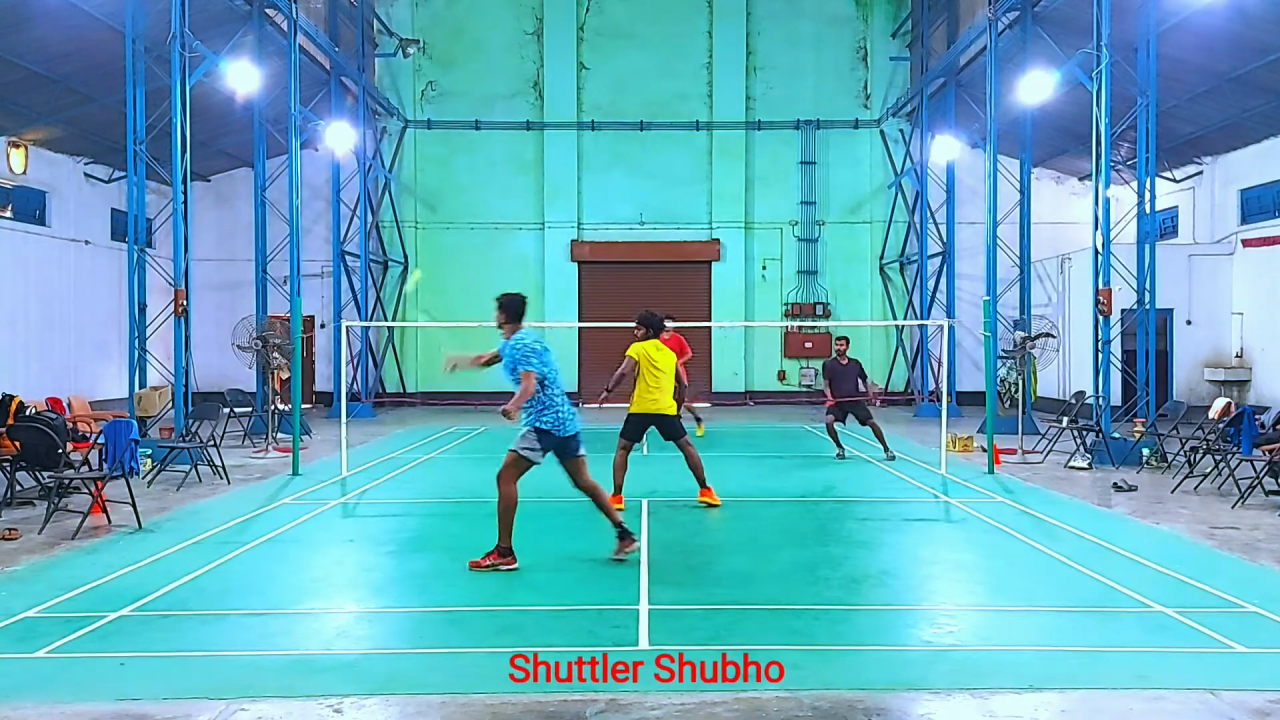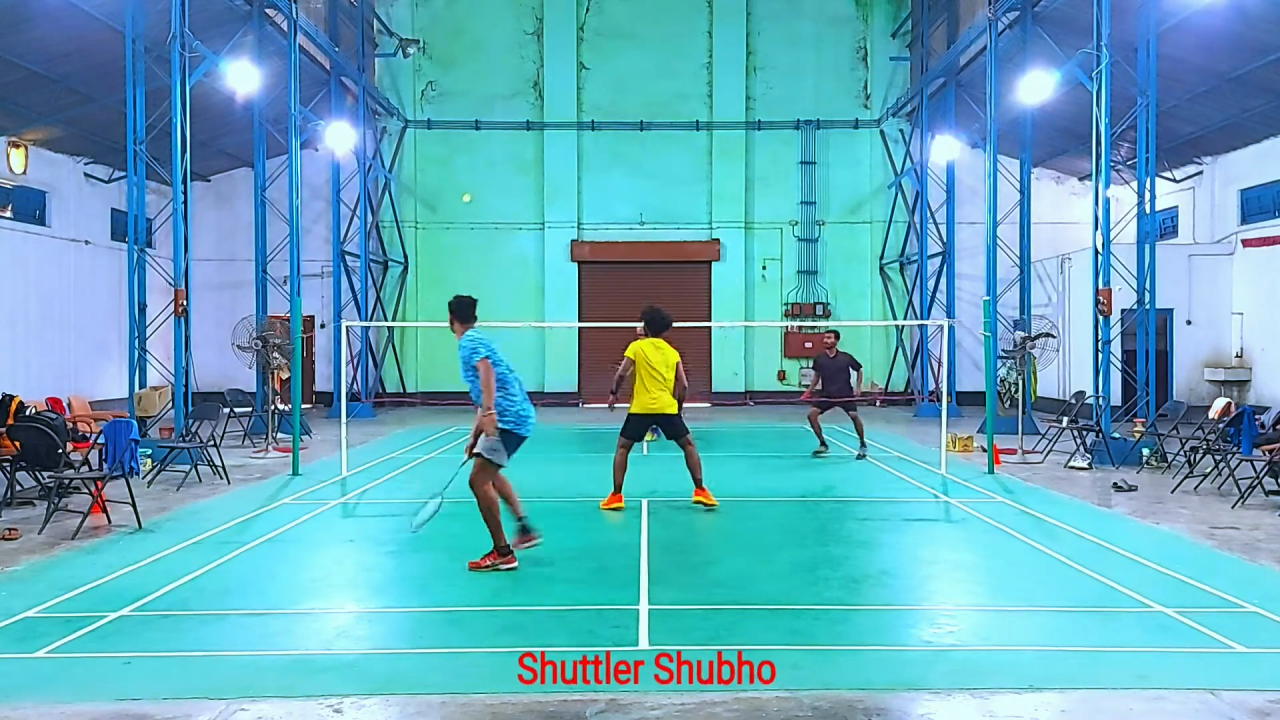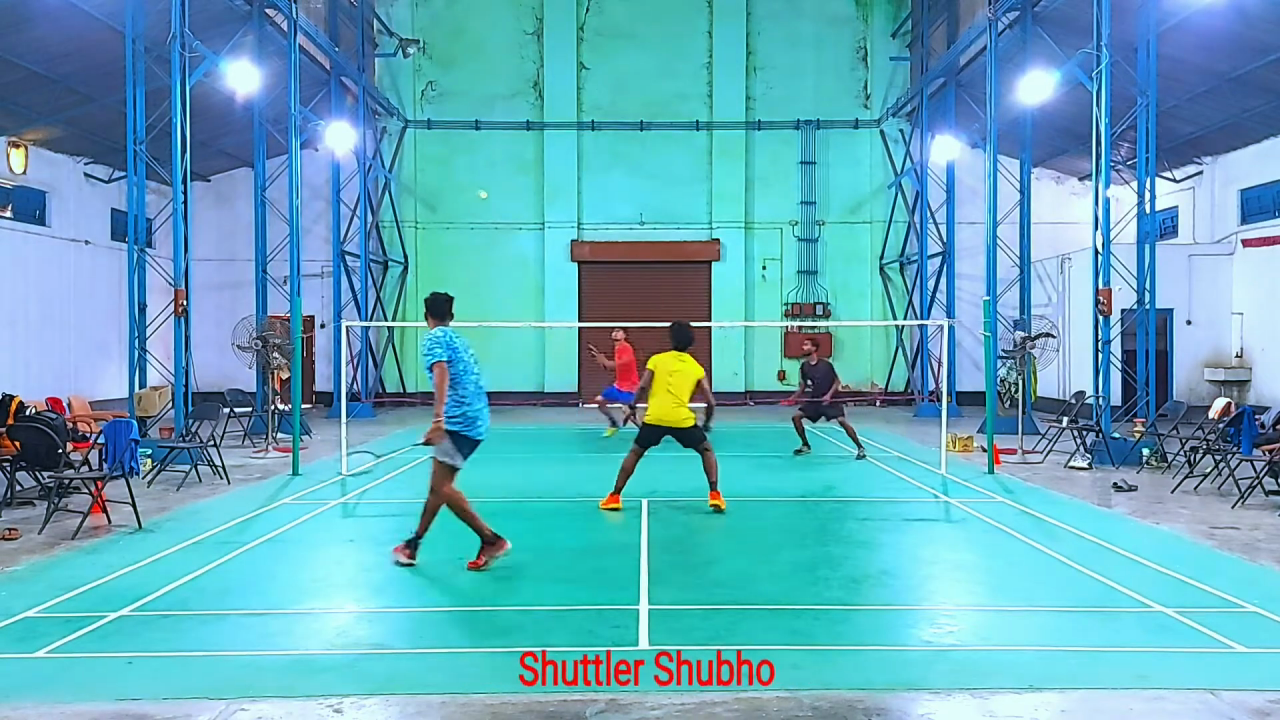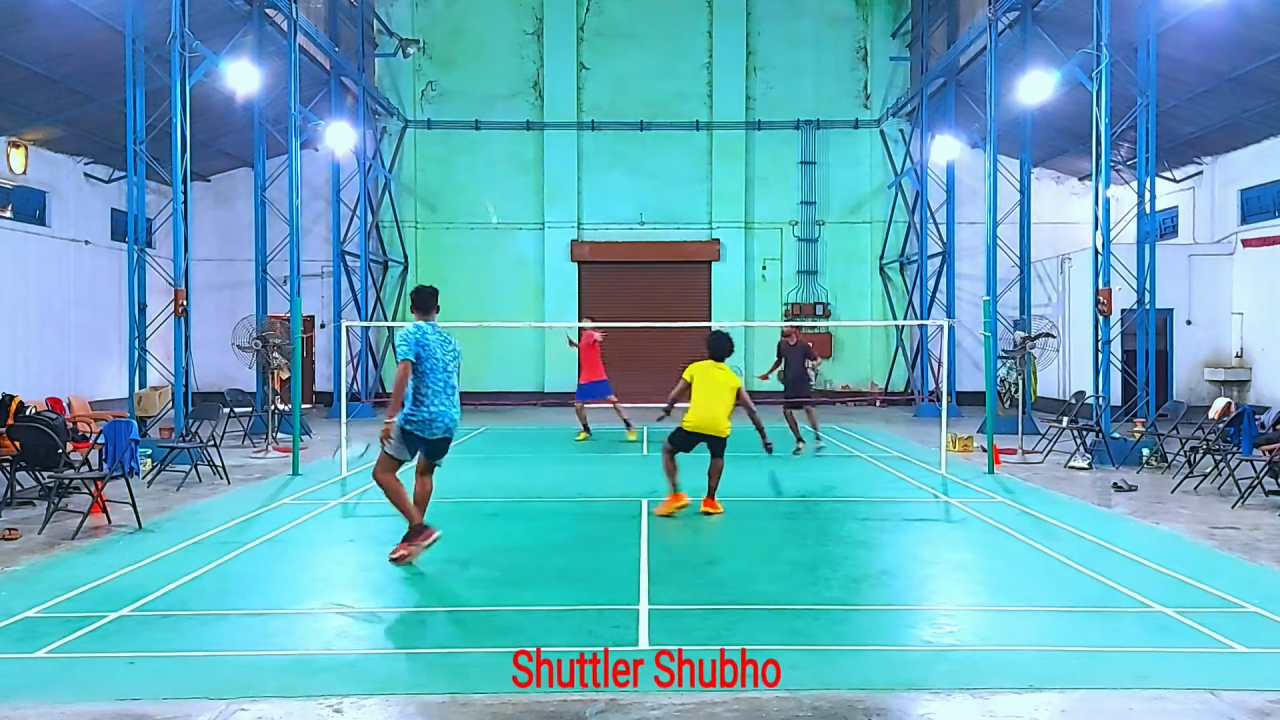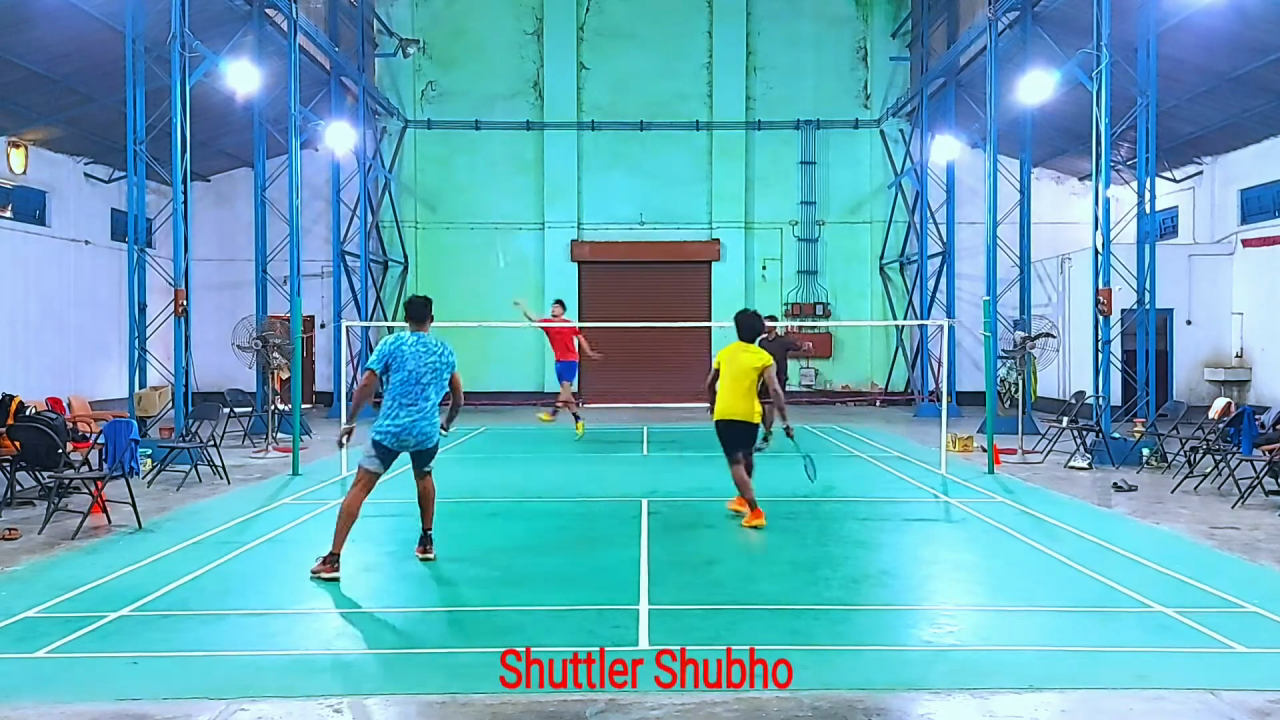
dt=0.2s
person 1, frame 1
left shoulder: (520, 345)
right shoulder: (516, 342)
left elbow: (529, 384)
right elbow: (492, 358)
left wrist: (514, 406)
right wrist: (466, 361)
left hip: (546, 422)
right hip: (565, 420)
left knee: (506, 478)
right knee: (583, 481)
left ankle: (504, 553)
right ankle: (624, 535)
person 1, frame 2
left shoulder: (470, 341)
right shoulder: (476, 340)
left elbow: (487, 374)
left wrist: (488, 412)
right wrist: (476, 439)
left hip: (508, 418)
right hip: (518, 417)
left knee: (479, 481)
right knee: (491, 475)
left ankle: (503, 553)
right ankle: (524, 529)
person 1, frame 3
left shoulder: (435, 339)
right shoulder: (459, 340)
left elbow: (442, 378)
left wrist: (437, 419)
right wrist: (438, 428)
left hip: (460, 421)
right hip: (475, 419)
left knee: (441, 486)
right knee: (441, 482)
left ankle: (492, 540)
right ankle: (413, 544)
person 1, frame 4
left shoulder: (410, 333)
right shoulder: (450, 339)
left elbow: (402, 377)
left wrist: (390, 418)
left hip: (420, 417)
right hip: (449, 419)
left knee: (383, 473)
right knee: (424, 473)
left ankle: (420, 529)
right ankle: (413, 538)
person 1, frame 5
left shoulder: (391, 344)
right shoulder: (445, 351)
left elbow: (365, 386)
right elbow: (458, 396)
left wrist: (349, 423)
right wrist: (448, 422)
left hip: (390, 430)
right hip: (427, 431)
left knee: (358, 490)
right knee: (424, 476)
left ankle: (333, 559)
right ankle: (426, 542)
person 2, frame 1
left shoulder: (637, 348)
right shoulder: (670, 354)
left elbow: (624, 371)
right elbow: (683, 385)
left wrist: (607, 390)
right wrist: (678, 409)
left hip: (640, 409)
right hip: (666, 409)
left knee: (622, 449)
right knee: (687, 447)
left ankle: (616, 497)
right ankle: (705, 491)
person 2, frame 2
left shoulder: (636, 347)
right shoulder: (673, 352)
left elbow: (622, 374)
right elbow: (683, 386)
left wrist: (614, 393)
right wrist: (679, 409)
left hip: (641, 409)
right hip: (668, 409)
left knee: (622, 448)
right knee: (689, 446)
left ankle: (616, 496)
right ankle: (700, 490)
person 2, frame 3
left shoulder: (657, 359)
right shoulder: (697, 368)
left elbow: (642, 386)
right elbow: (711, 402)
left wrist: (631, 407)
right wrist: (706, 424)
left hip: (655, 418)
right hip: (681, 420)
left knee: (634, 454)
right knee: (707, 451)
left ankle: (614, 497)
right ankle: (714, 495)
person 2, frame 4
left shoulder: (696, 368)
right shoulder: (733, 378)
left elbow: (675, 395)
right elbow: (751, 410)
left wrist: (667, 411)
right wrist: (764, 437)
left hip: (693, 425)
right hip: (719, 428)
left knee: (668, 451)
right knee: (717, 459)
left ankle: (676, 495)
right ankle: (710, 501)
person 2, frame 5
left shoulder: (724, 352)
right shoulder: (764, 358)
left elbow: (709, 385)
right elbow: (775, 390)
left wrist: (714, 404)
right wrist: (784, 421)
left hip: (723, 415)
right hip: (748, 416)
left knee: (736, 463)
right knee: (746, 457)
left ankle: (755, 512)
right ankle: (742, 499)
